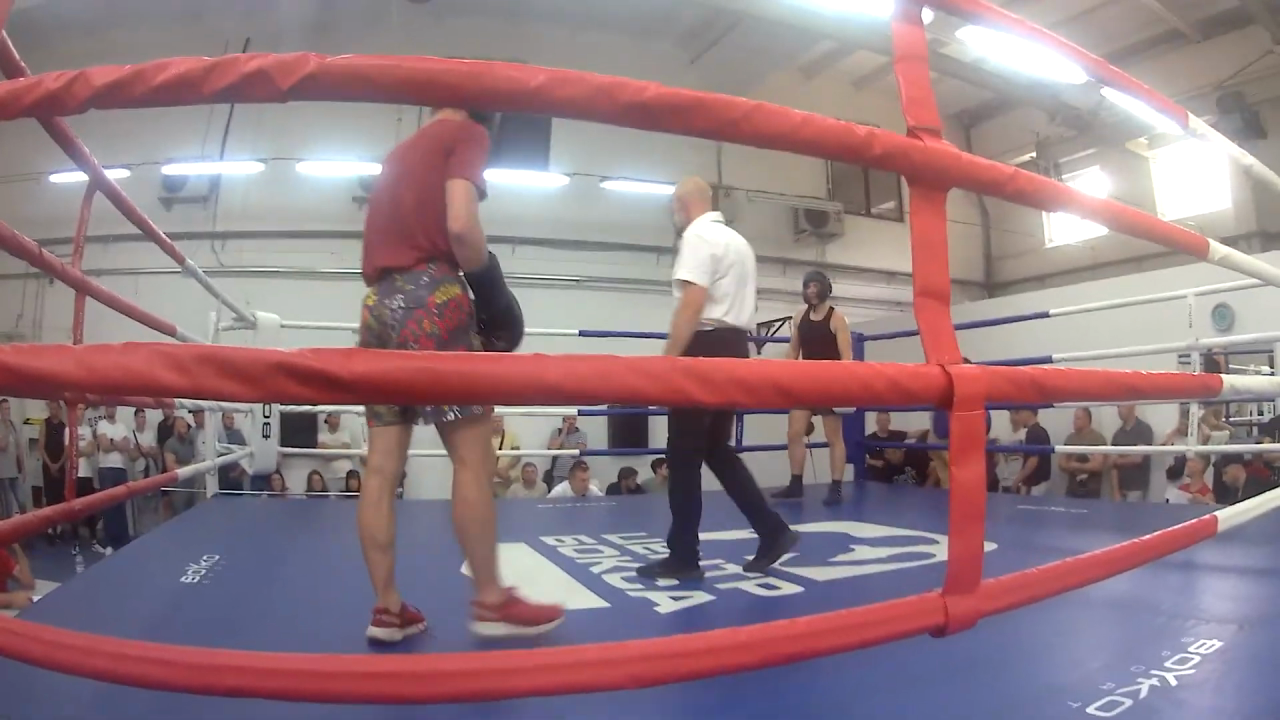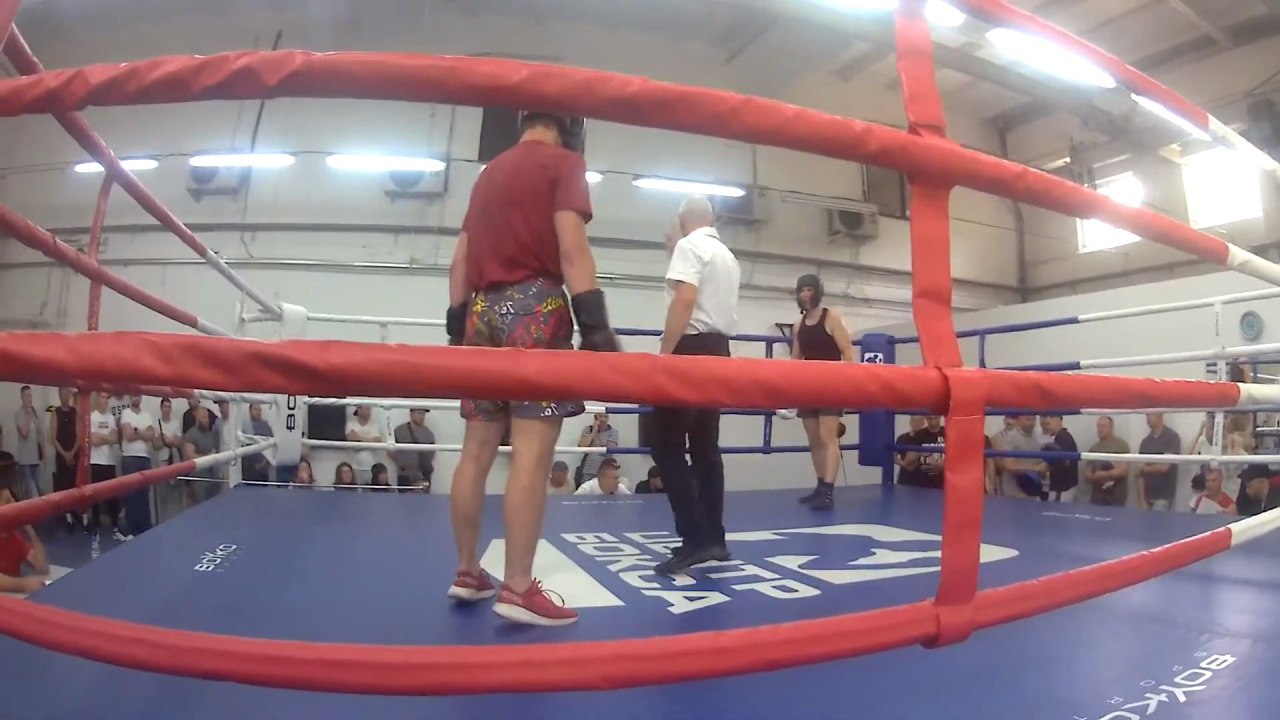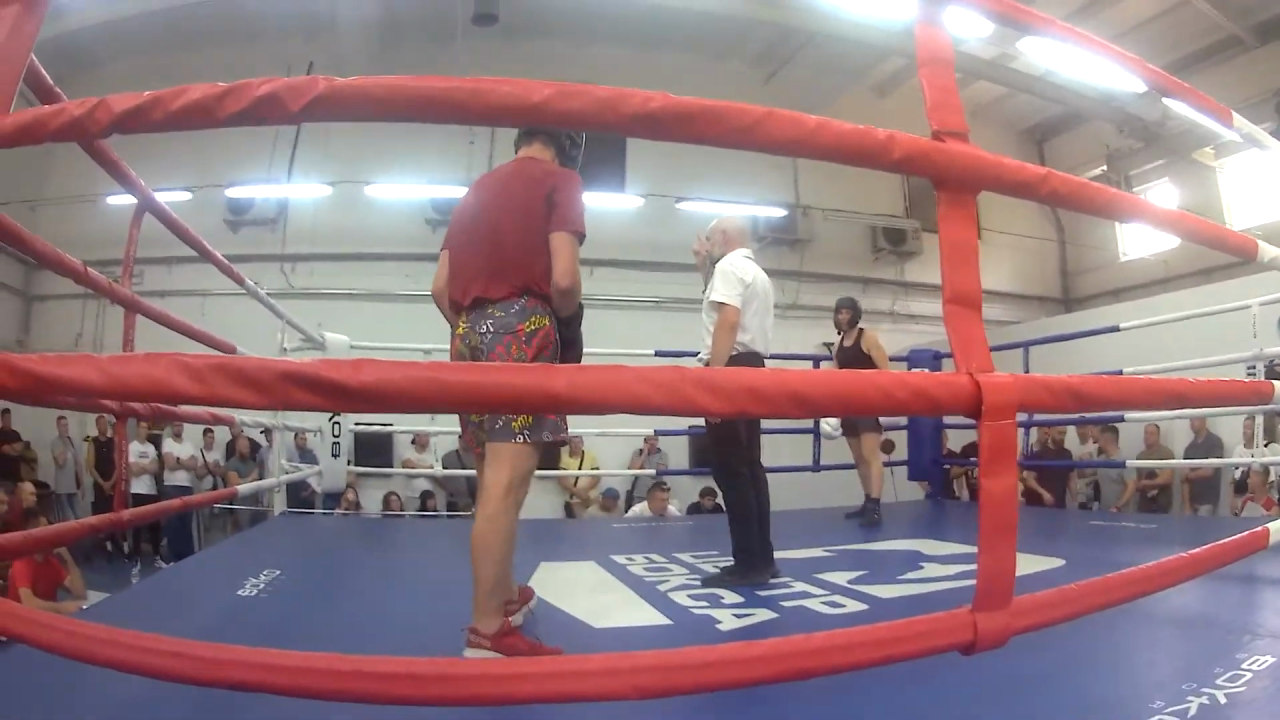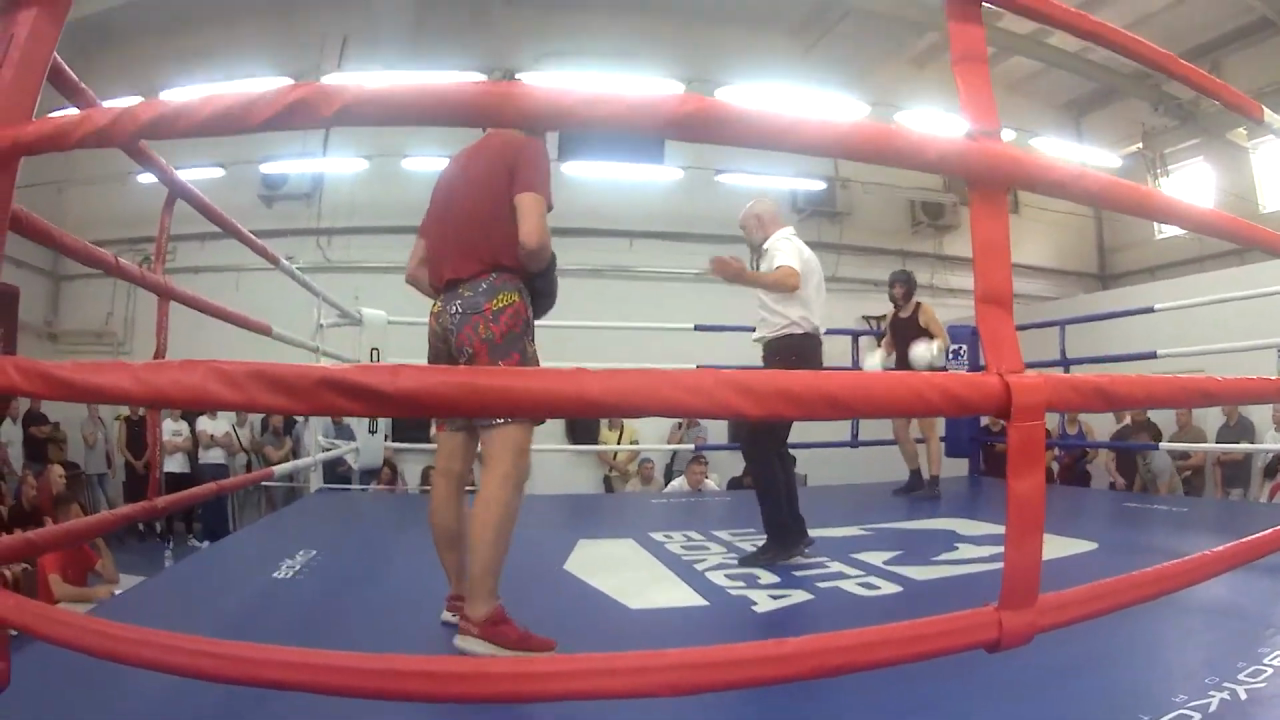
dt=1s
person 1, frame 1
left shoulder: (399, 152)
right shoulder: (468, 133)
right elbow: (460, 225)
right wrist: (489, 287)
left hip: (377, 303)
right hip: (433, 297)
left knee: (382, 465)
right knee: (473, 457)
left ankle: (386, 608)
right ankle: (491, 601)
person 1, frame 2
left shoulder: (489, 172)
right shoulder: (563, 161)
left elbow: (461, 261)
right elbow: (572, 250)
left wrist: (457, 325)
right wrist: (596, 327)
left hip: (482, 310)
right hip: (535, 306)
left knee: (477, 450)
right knee: (532, 455)
left ankle: (466, 572)
right ankle: (518, 588)
person 1, frame 3
left shoulder: (477, 189)
right shoulder: (559, 178)
left elbow: (440, 287)
right elbow: (564, 279)
right wrist: (568, 329)
left hip: (469, 333)
right hip: (522, 328)
left knee: (493, 479)
right knee: (506, 485)
left ankle: (505, 593)
right ankle: (488, 630)
person 1, frame 4
left shoulder: (455, 166)
right shoulder: (526, 145)
left elbow: (416, 270)
right elbow: (532, 239)
right wrist: (541, 272)
left hip: (446, 311)
right hip: (495, 305)
left knee: (450, 468)
right knee: (505, 467)
left ankle: (459, 596)
right ankle: (481, 617)
person 2, frame 1
left shoulder: (697, 236)
right shoulder: (736, 240)
left elbow: (691, 304)
right elbow: (741, 300)
left wrist: (667, 361)
left hip: (706, 350)
right hip: (733, 346)
left knee: (683, 455)
right knee: (716, 449)
left ankle: (683, 557)
right ankle: (773, 531)
person 2, frame 2
left shoulder: (690, 245)
right shoulder: (728, 256)
left elbow: (685, 300)
left wrist: (663, 355)
left hip: (692, 349)
right hip: (718, 349)
left knee: (667, 445)
right knee: (705, 447)
left ankle: (697, 537)
right ankle: (711, 537)
person 2, frame 3
left shoulder: (729, 266)
right shoulder: (757, 273)
left elbow: (727, 322)
right wrist: (706, 268)
left hip: (732, 370)
right hip: (752, 369)
left knee: (730, 468)
right knee: (749, 466)
left ankle: (749, 562)
right ankle: (760, 557)
person 2, frame 4
left shoulder: (782, 244)
right shoulder: (791, 247)
left elbow: (788, 280)
left wrist: (745, 276)
right wrist: (748, 273)
left hip: (789, 353)
right hip: (797, 353)
left knee: (758, 443)
right knee: (771, 444)
left ankle: (782, 537)
right ankle: (793, 533)
person 3, frame 1
left shoulder: (837, 318)
right shoulder: (800, 317)
left elbow: (846, 355)
right elbow: (794, 349)
left knee: (834, 437)
right knee: (794, 434)
left ankle: (836, 488)
right ankle: (795, 484)
person 3, frame 2
left shoulder: (832, 318)
right shoulder: (798, 326)
left elbow: (847, 352)
right elbow: (796, 360)
left knee: (828, 438)
right knee: (814, 441)
left ankle: (828, 492)
right ankle: (821, 486)
person 3, frame 3
left shoulder: (868, 338)
right shoulder: (837, 346)
left elbow: (884, 370)
left knee: (870, 455)
right knee: (859, 458)
left ankle: (875, 508)
right ankle: (869, 503)
person 3, frame 4
left shoulder: (924, 311)
right shoulder: (892, 316)
left elbow: (943, 338)
right elbow: (888, 344)
right wrist: (879, 356)
left knee: (928, 432)
right knee: (900, 433)
left ankle: (934, 483)
right ankle: (916, 478)
